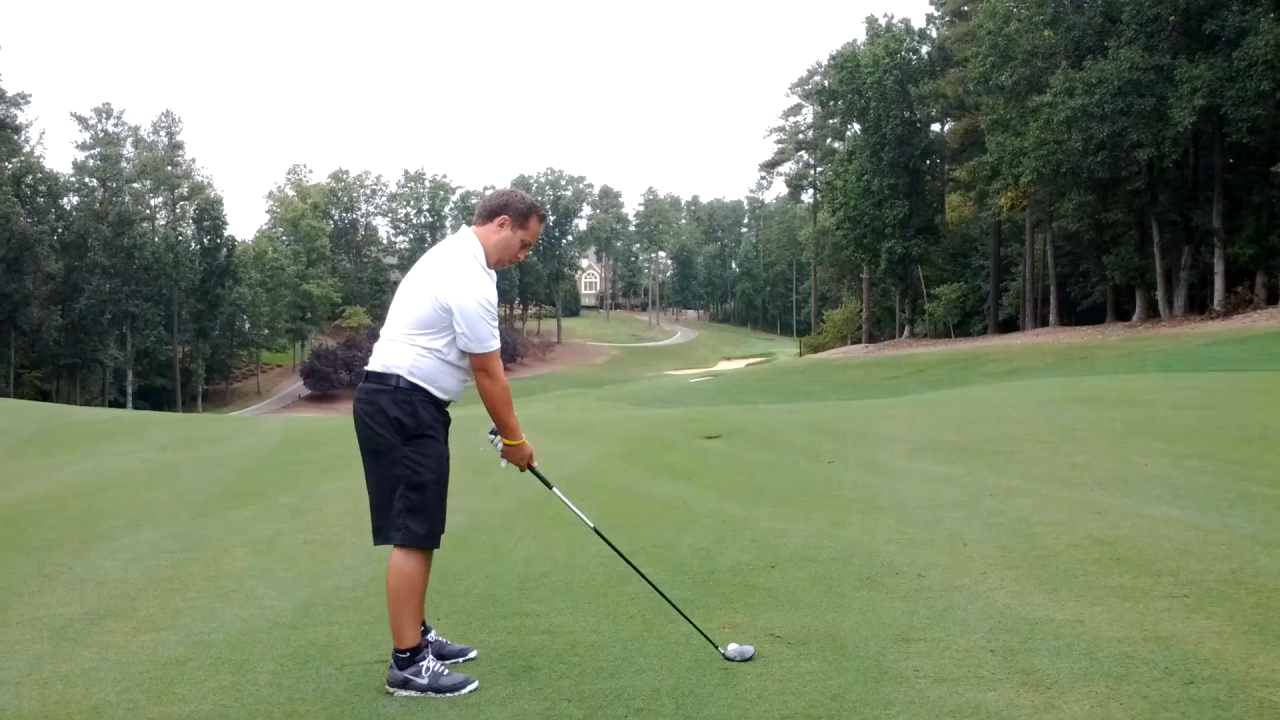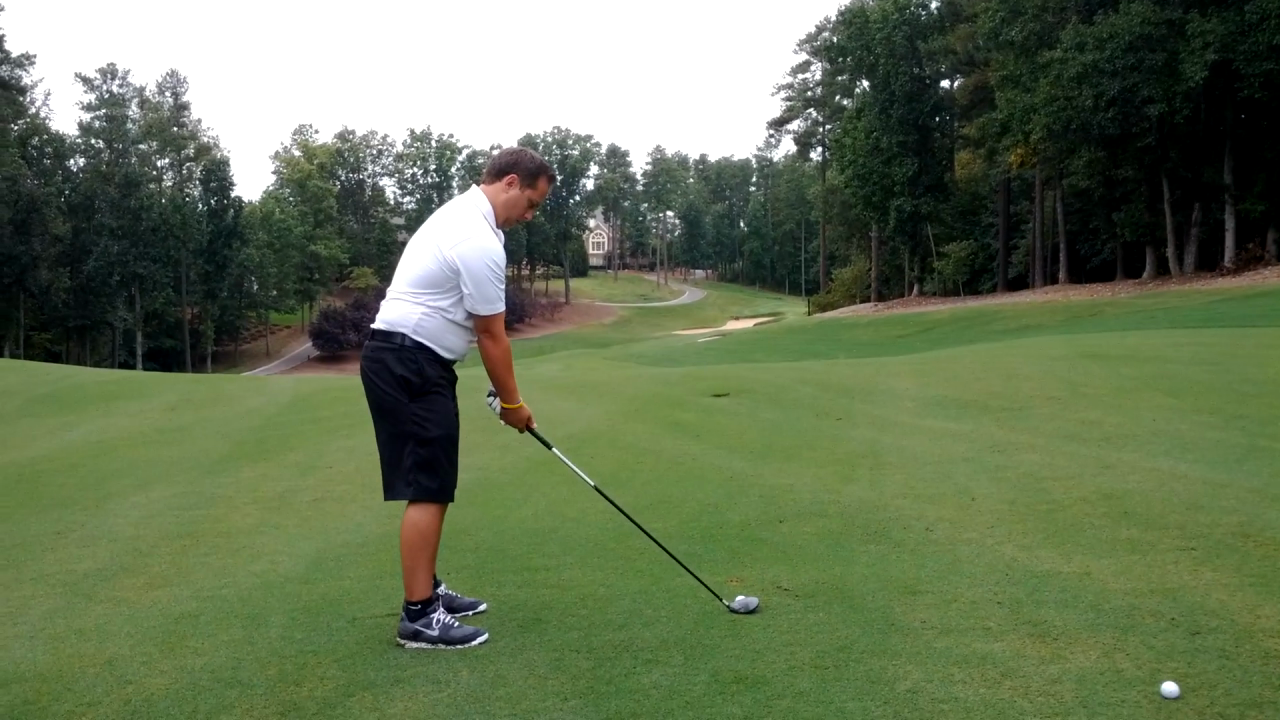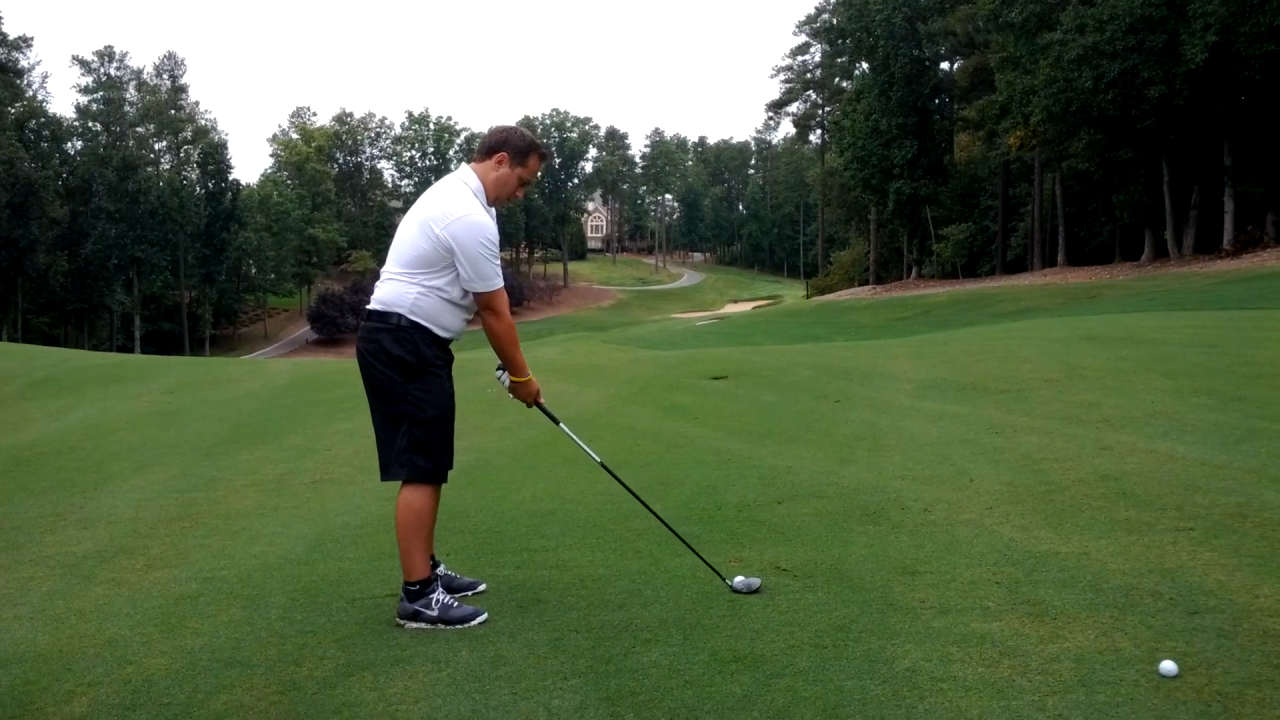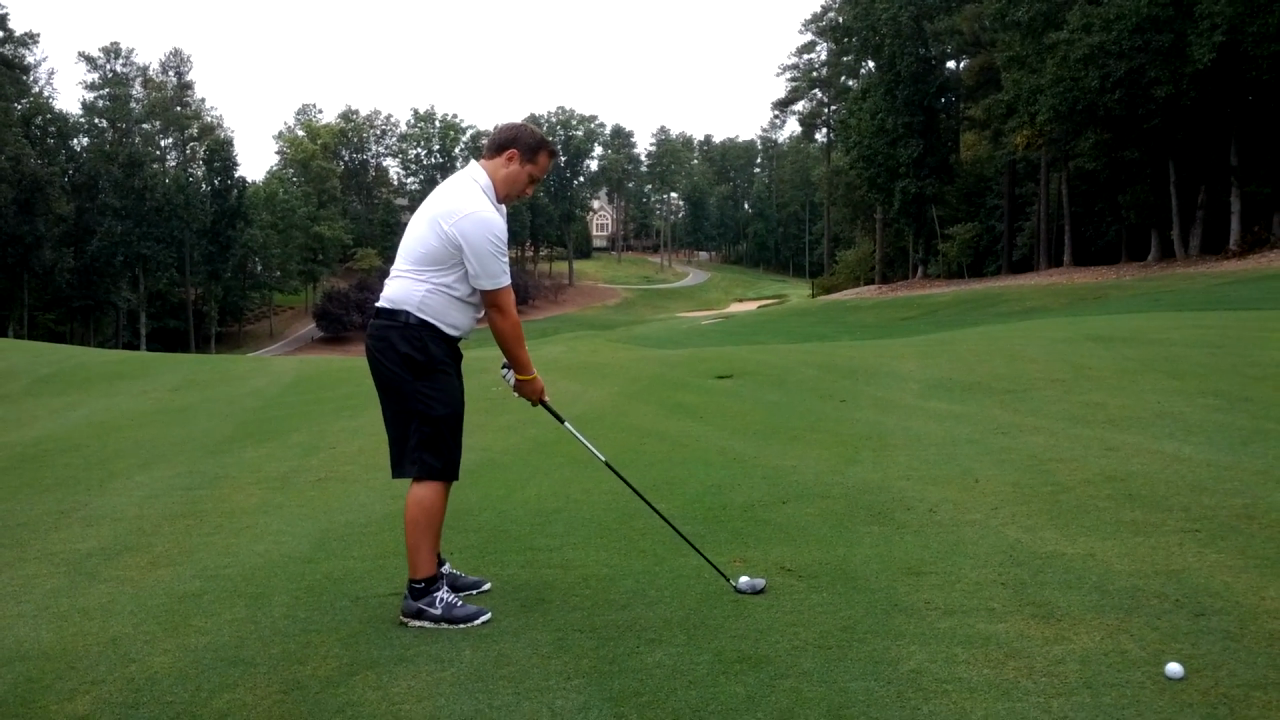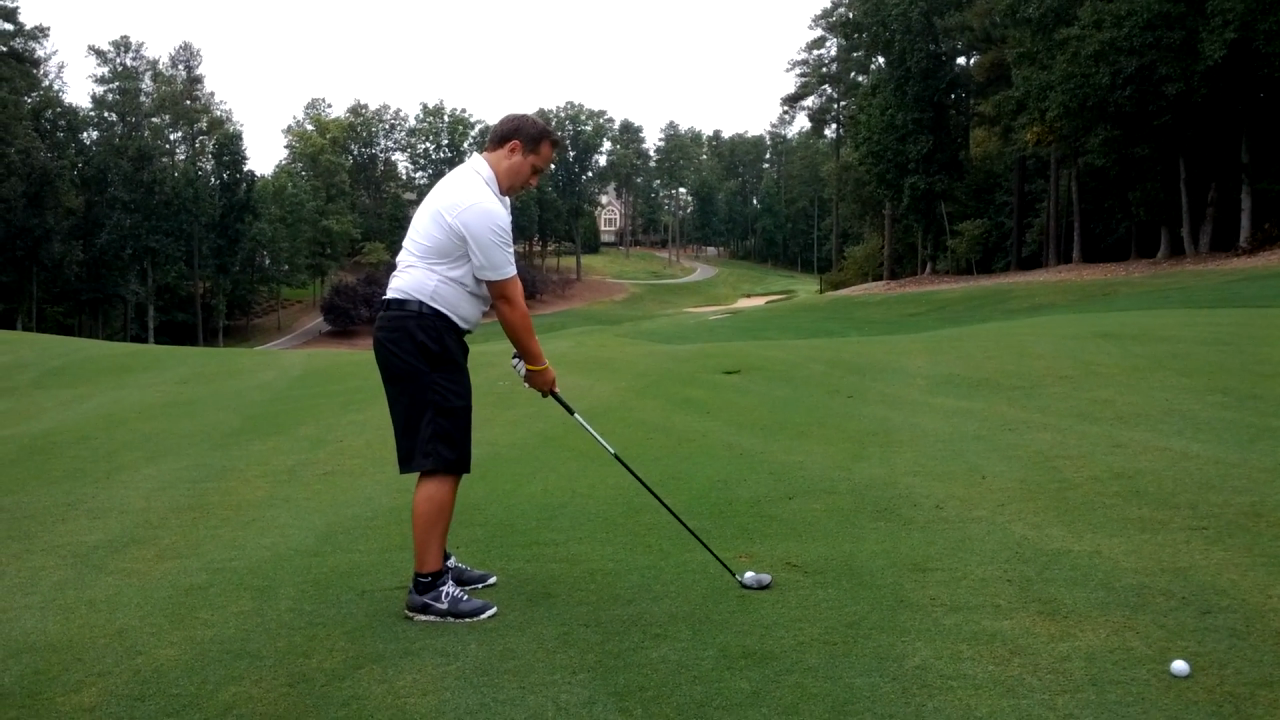
dt=1s
person 1, frame 1
left shoulder: (454, 253)
right shoulder: (470, 280)
right elbow: (488, 373)
right wrist: (514, 438)
left hip: (404, 400)
right hip: (401, 406)
left knee: (421, 528)
right knee: (413, 532)
left ankle: (415, 636)
right ankle: (408, 663)
person 1, frame 2
left shoulder: (462, 212)
right shoulder: (479, 243)
right elbow: (492, 336)
right wrist: (512, 403)
left hip: (407, 358)
right hip: (408, 363)
left knee: (431, 483)
right knee: (428, 487)
left ankle: (427, 590)
right ankle: (418, 615)
person 1, frame 3
left shoulder: (455, 191)
right shoulder: (469, 219)
left elbow: (487, 301)
right elbow: (494, 311)
left wrist: (513, 363)
right wrist: (521, 376)
left hip: (405, 339)
right hip: (404, 344)
left knee: (428, 464)
right knee: (421, 468)
left ankle: (426, 571)
right ankle: (417, 597)
person 1, frame 4
left shoulder: (466, 189)
right shoulder: (479, 215)
left elbow: (494, 299)
right elbow: (500, 308)
right wrist: (525, 373)
left hip: (418, 337)
right hip: (412, 342)
left knee: (437, 462)
right knee: (433, 466)
left ankle: (431, 569)
right ankle: (422, 594)
person 1, frame 5
left shoulder: (470, 182)
right shoulder: (482, 206)
left elbow: (501, 289)
right elbow: (507, 299)
left wrist: (526, 352)
right wrist: (536, 364)
left hip: (420, 329)
right hip: (421, 334)
left knee: (441, 454)
right knee: (442, 460)
left ankle: (436, 562)
right ankle: (427, 588)
